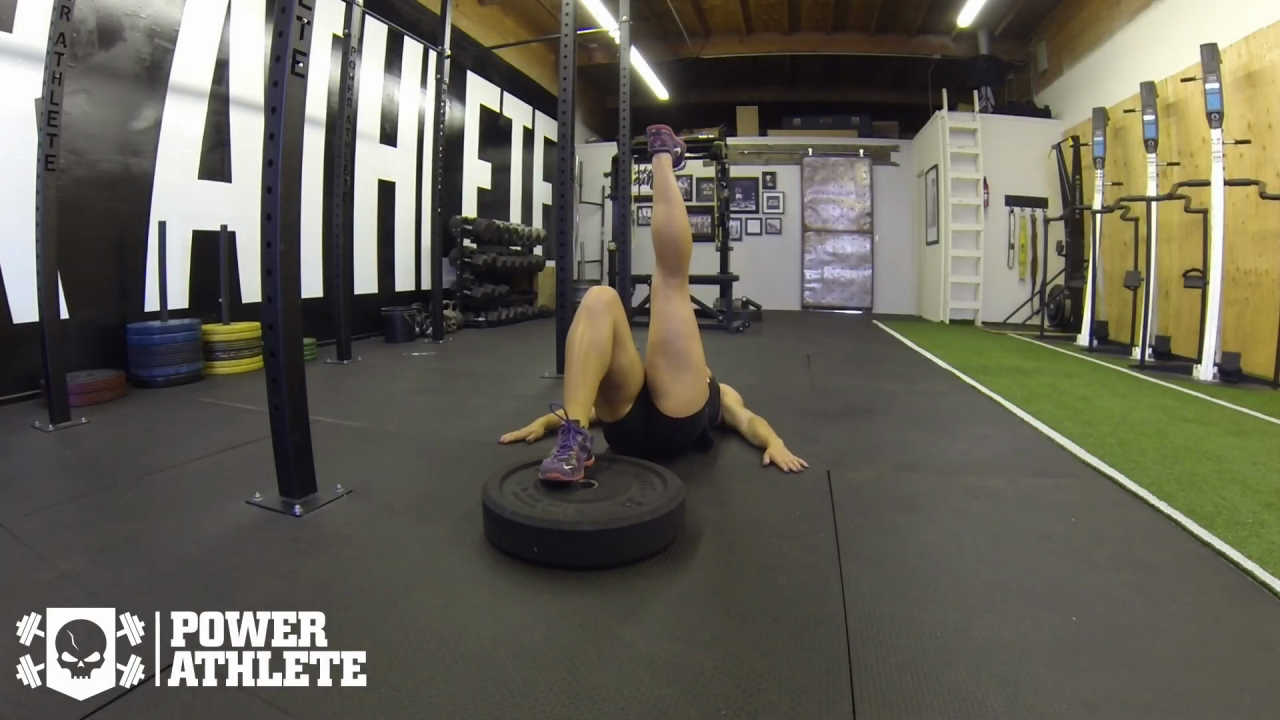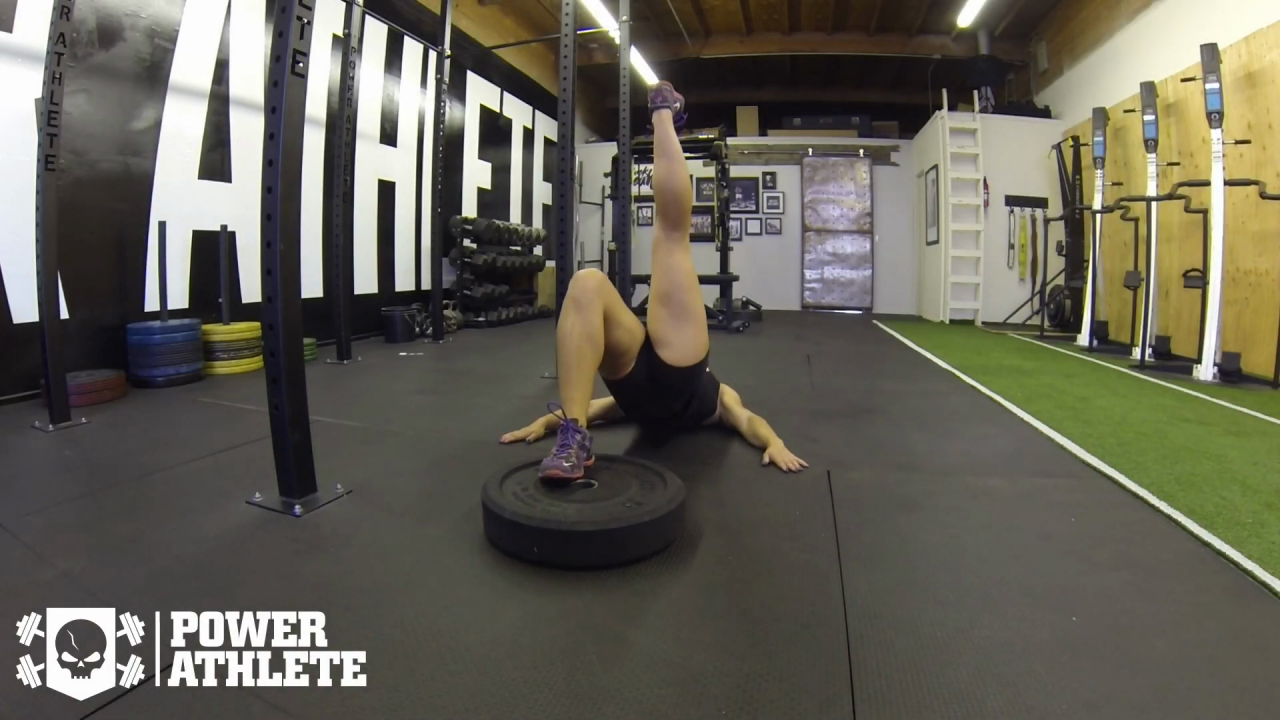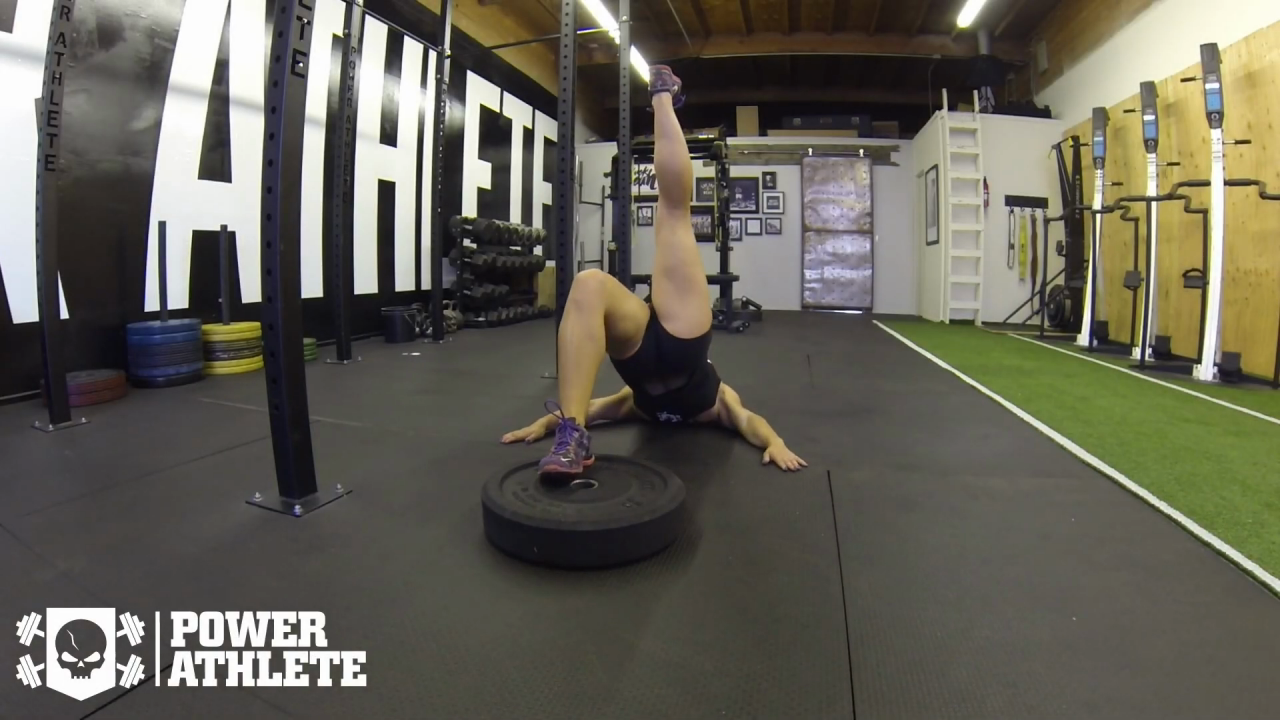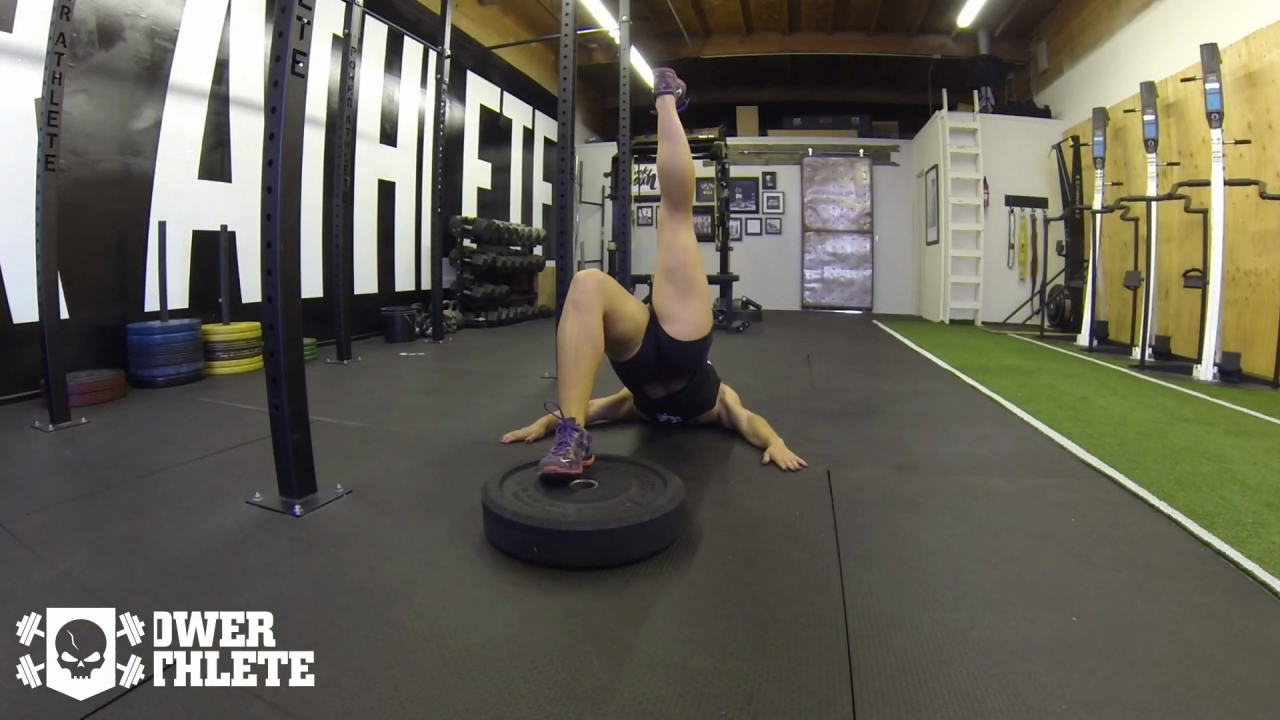
dt=0.4s
person 1, frame 1
left shoulder: (720, 393)
right shoulder: (640, 386)
left elbow: (747, 420)
right elbow: (598, 403)
left wrist: (774, 443)
right wrist: (545, 421)
left hip: (675, 423)
right hip: (629, 425)
right knee: (599, 299)
right ankle: (573, 439)
person 1, frame 2
left shoulder: (716, 393)
left elbow: (746, 419)
right elbow: (594, 404)
left wrist: (774, 443)
left hip: (678, 379)
right hip: (638, 381)
right ankle: (573, 437)
person 1, frame 3
left shoulder: (716, 395)
right elbow: (599, 406)
left wrist: (775, 443)
left hip: (681, 344)
right hip: (643, 358)
right ankle: (572, 436)
person 1, frame 4
left shoulder: (717, 395)
right elbow: (600, 406)
left wrist: (775, 443)
left hip: (682, 346)
right hip: (643, 361)
right ankle: (572, 437)
